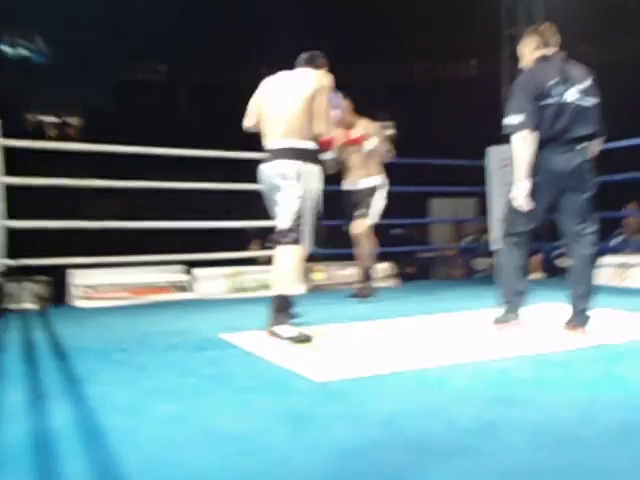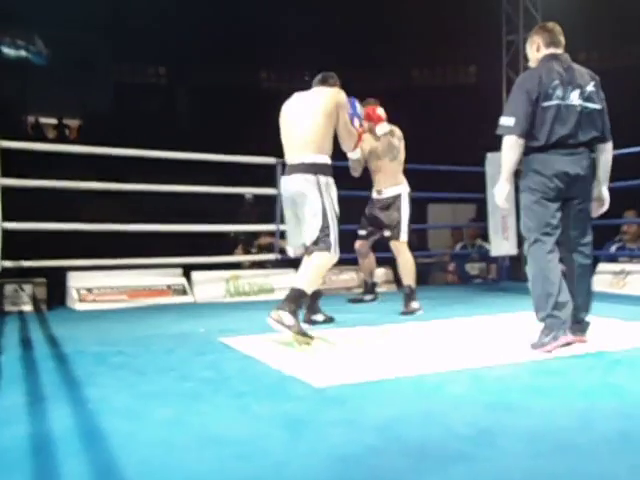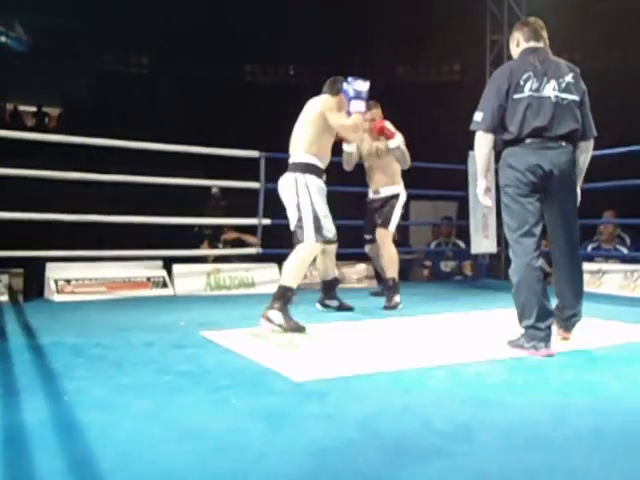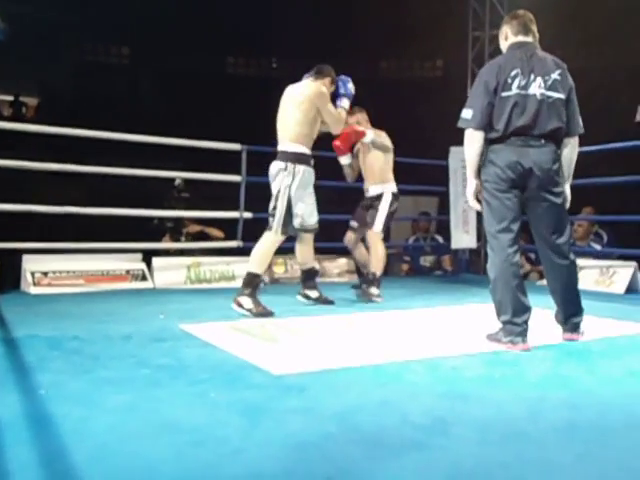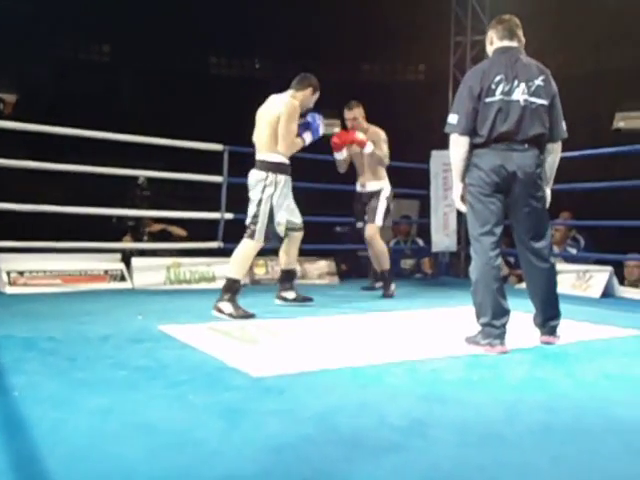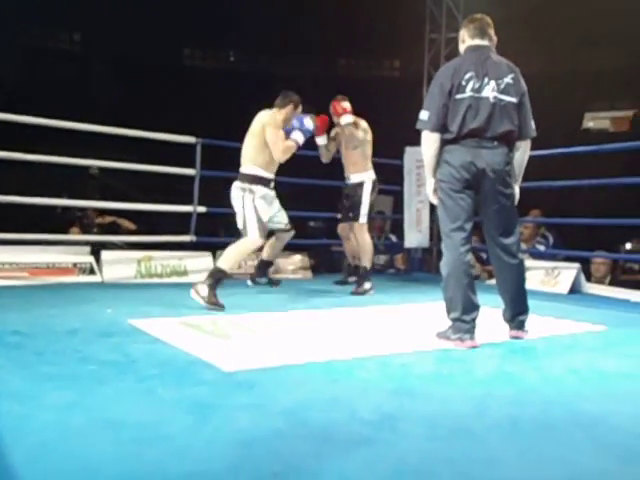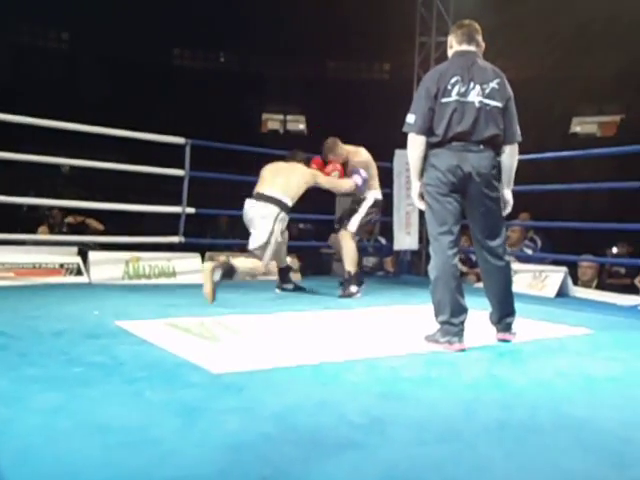
dt=0.3s
person 1, frame 1
left shoulder: (530, 78)
right shoulder: (584, 77)
left elbow: (524, 133)
right elbow: (598, 136)
left wrist: (521, 179)
left hip: (545, 162)
right hip: (579, 162)
left knee: (515, 233)
right knee: (582, 238)
left ankle: (511, 307)
right ankle: (579, 316)
person 1, frame 2
left shoulder: (531, 79)
right shoulder: (590, 80)
left elbow: (515, 135)
right elbow: (605, 142)
left wrist: (505, 179)
right wrist: (601, 185)
left hip: (543, 166)
right hip: (581, 166)
left knee: (541, 245)
right knee: (579, 247)
left ankle: (557, 325)
right ankle: (577, 324)
person 1, frame 3
left shoulder: (507, 73)
right shoulder: (571, 73)
left elbow: (485, 130)
right elbow: (587, 138)
left wrist: (482, 176)
right wrist: (576, 180)
left hip: (521, 159)
right hip: (561, 159)
left knee: (525, 246)
right knee: (567, 243)
left ankle: (536, 334)
right ankle: (568, 318)
person 1, frame 4
left shoulder: (495, 68)
right shoulder: (558, 70)
left elbow: (475, 129)
right elbow: (572, 135)
left wrist: (471, 176)
right wrist: (566, 180)
left hip: (503, 158)
right hip: (545, 159)
left knee: (503, 243)
right knee: (556, 242)
left ankle: (513, 330)
right ankle: (571, 322)
person 1, frame 5
left shoulder: (479, 73)
right shoulder: (542, 75)
left elbow: (460, 134)
right elbow: (555, 139)
left wrist: (457, 180)
right wrist: (546, 182)
left hip: (487, 162)
right hip: (528, 163)
left knee: (485, 247)
right knee: (536, 246)
left ankle: (492, 332)
right ankle: (549, 326)
person 1, frame 6
left shoulder: (451, 70)
right shoulder: (512, 74)
left elbow: (431, 130)
right elbow: (524, 138)
left wrist: (430, 175)
right wrist: (515, 180)
left hip: (457, 158)
right hip: (497, 160)
left knee: (456, 243)
right knee: (505, 242)
left ankle: (462, 327)
right ankle: (517, 321)
person 1, frame 7
left shoulder: (437, 75)
right shoulder: (498, 79)
left elbow: (417, 133)
right elbow: (510, 142)
left wrist: (415, 178)
right wrist: (507, 186)
left hip: (444, 161)
right hip: (484, 163)
left knee: (444, 246)
right knee: (492, 245)
left ankle: (450, 330)
right ankle: (504, 324)
person 2, frame 1
left shoulder: (271, 81)
right shoulder: (321, 78)
left elbow: (249, 123)
right elbow: (322, 129)
right wrist: (338, 135)
left hip: (271, 164)
right hip: (299, 163)
left knee: (288, 237)
right knee: (295, 241)
left ankle: (283, 301)
right ankle: (280, 319)
person 2, frame 2
left shoulder: (290, 101)
right shoulder: (336, 97)
right elbow: (350, 144)
right wrist: (355, 119)
left hip: (290, 178)
right hip: (315, 178)
left knee: (312, 248)
right knee: (326, 251)
left ankle: (312, 309)
right ankle: (288, 308)
person 2, frame 3
left shoulder: (316, 104)
right shoulder: (328, 102)
right elbow: (354, 134)
right wrist: (358, 101)
left hip: (306, 178)
right hip: (303, 177)
left knee: (329, 239)
right knee: (310, 243)
left ankle: (329, 296)
right ankle: (277, 307)
person 2, frame 4
left shoulder: (294, 89)
right shoulder: (316, 90)
right elbow: (336, 127)
right wrist: (344, 99)
left hip: (298, 167)
right hip: (292, 166)
left knee: (307, 229)
right knee: (276, 231)
left ankle: (309, 287)
right ankle: (246, 294)
person 2, frame 5
left shoulder: (275, 100)
right shoulder: (290, 104)
right elbow: (285, 147)
left wrist: (298, 128)
right wrist: (307, 135)
left hip: (274, 176)
right hip: (271, 176)
left knee: (295, 230)
right knee: (255, 238)
left ankle: (286, 288)
right ankle: (225, 299)
person 2, frame 6
left shoulder: (267, 117)
right shoulder: (272, 118)
right elbow: (280, 154)
left wrist: (294, 132)
right wrist: (300, 134)
left hip: (263, 189)
right hip: (251, 188)
left knee: (285, 230)
right knee: (255, 239)
left ankle: (260, 273)
right ankle: (207, 285)
person 2, frame 7
left shoulder: (270, 166)
right shoulder: (307, 172)
right elbow: (341, 186)
right wrist: (357, 179)
left hip: (252, 206)
right hip: (270, 212)
left knee: (281, 237)
right knee: (259, 262)
left ankle: (285, 281)
right ankle: (215, 269)
person 3, frame 1
left shoulder: (368, 127)
left elbow: (388, 155)
left wrist: (366, 142)
left hip: (374, 186)
right hip: (351, 189)
left knee: (359, 230)
right knee: (361, 237)
left ankle: (367, 278)
right ankle: (365, 281)
person 3, frame 2
left shoulder: (392, 132)
right shoulder: (365, 140)
left elbow: (394, 154)
right elbow: (356, 172)
left wrist: (381, 123)
right wrist: (352, 148)
left hip: (397, 196)
right hip: (377, 198)
left knee: (399, 245)
right knee: (361, 246)
left ankle: (411, 300)
right ankle: (369, 290)
person 3, frame 3
left shoulder: (393, 135)
right shoulder: (361, 140)
left elbow: (405, 164)
right elbow: (348, 166)
left wrist: (392, 137)
right wrist: (348, 143)
left hip: (394, 195)
right hip: (374, 198)
left knee: (384, 237)
right knee: (370, 248)
left ankle: (393, 293)
right ankle: (387, 282)
person 3, frame 4
left shoulder: (378, 135)
right shoulder: (357, 147)
left elbow: (387, 148)
right elbow: (350, 177)
left wrist: (364, 133)
right wrist: (343, 155)
left hip: (385, 193)
right hip: (369, 196)
left knee: (373, 236)
right knee: (350, 240)
left ankle: (374, 287)
right ankle: (368, 277)
person 3, frame 5
left shoulder: (376, 134)
right shoulder: (349, 137)
left elbow: (384, 162)
right elbow: (342, 168)
left wrist: (365, 144)
right wrist: (338, 150)
left hip: (379, 190)
right hip: (361, 191)
left knee: (372, 234)
right knee: (369, 237)
left ankle: (388, 281)
right ankle: (381, 279)
person 3, frame 6
left shoulder: (360, 124)
right shoulder: (337, 131)
left elbow: (355, 141)
right elbow: (325, 158)
left wrist: (346, 117)
right wrist: (321, 133)
left hip: (364, 181)
right hip: (349, 183)
left knee: (360, 228)
right knee: (344, 229)
left ankle: (365, 280)
right ankle: (353, 272)
person 3, frame 7
left shoulder: (358, 158)
right shoulder: (344, 158)
left hip: (370, 199)
right hip: (359, 199)
left knee: (344, 235)
right knee: (338, 239)
left ankle: (352, 284)
right ankle: (353, 278)
